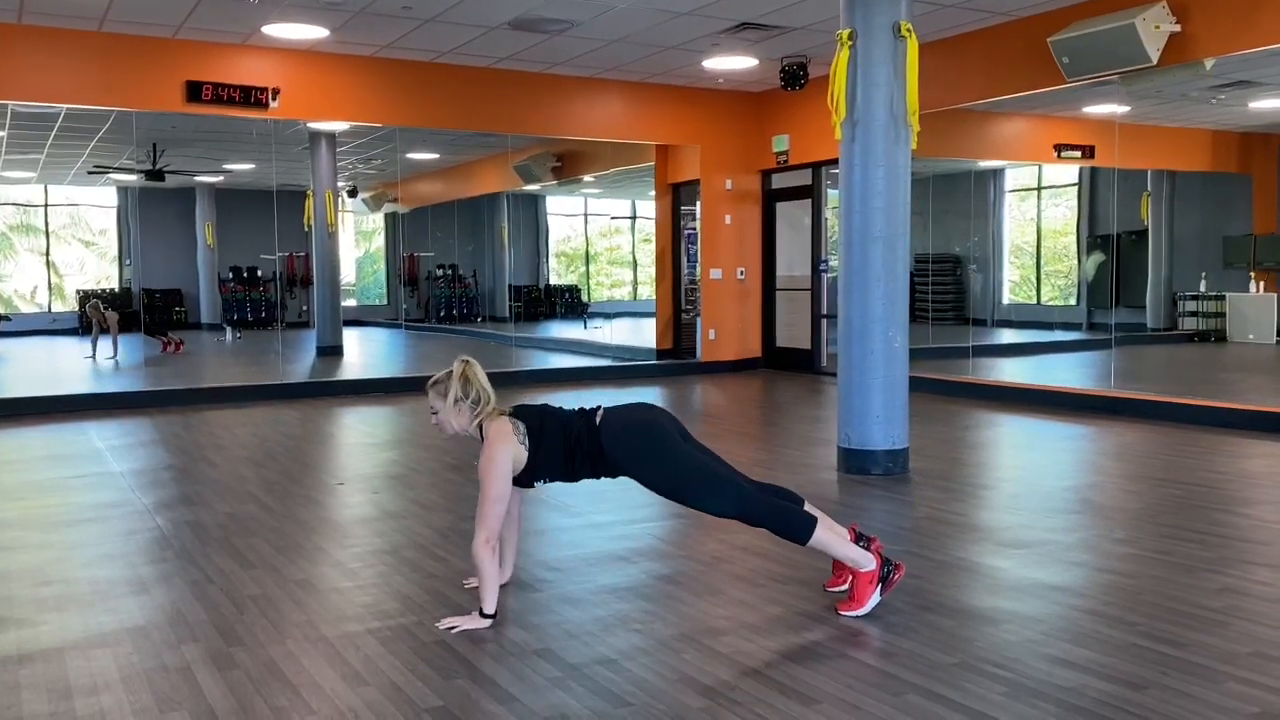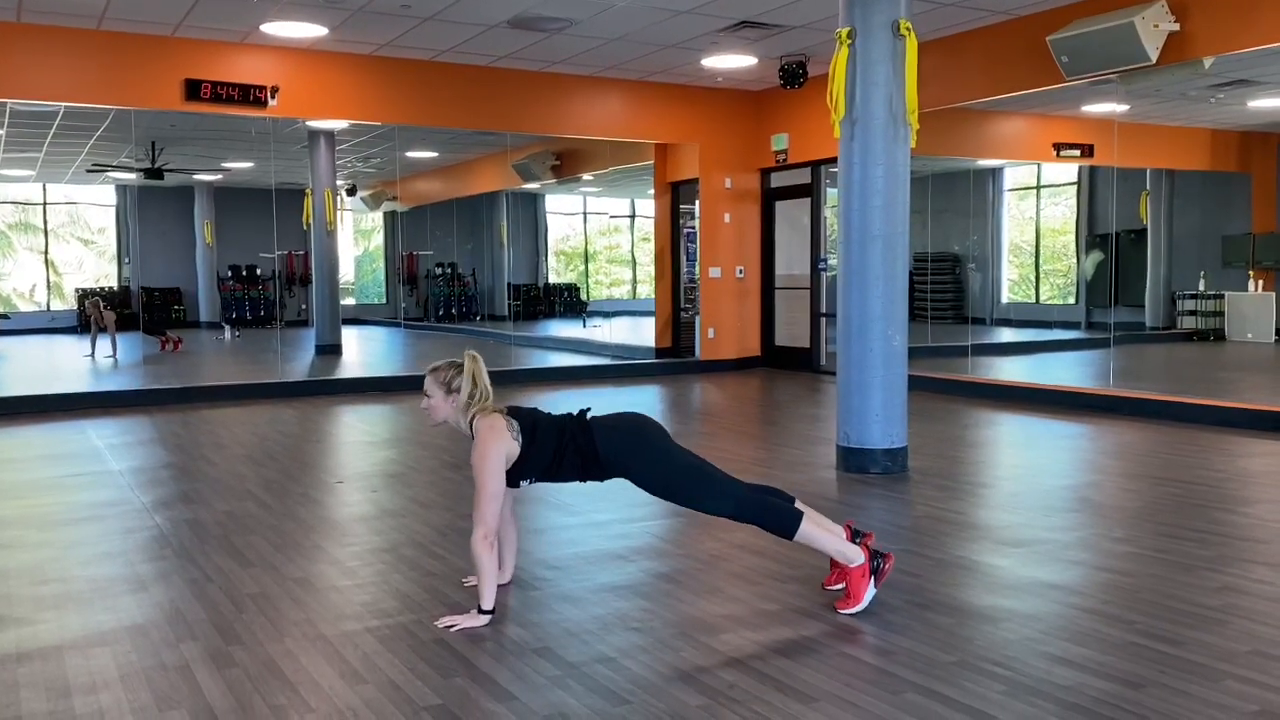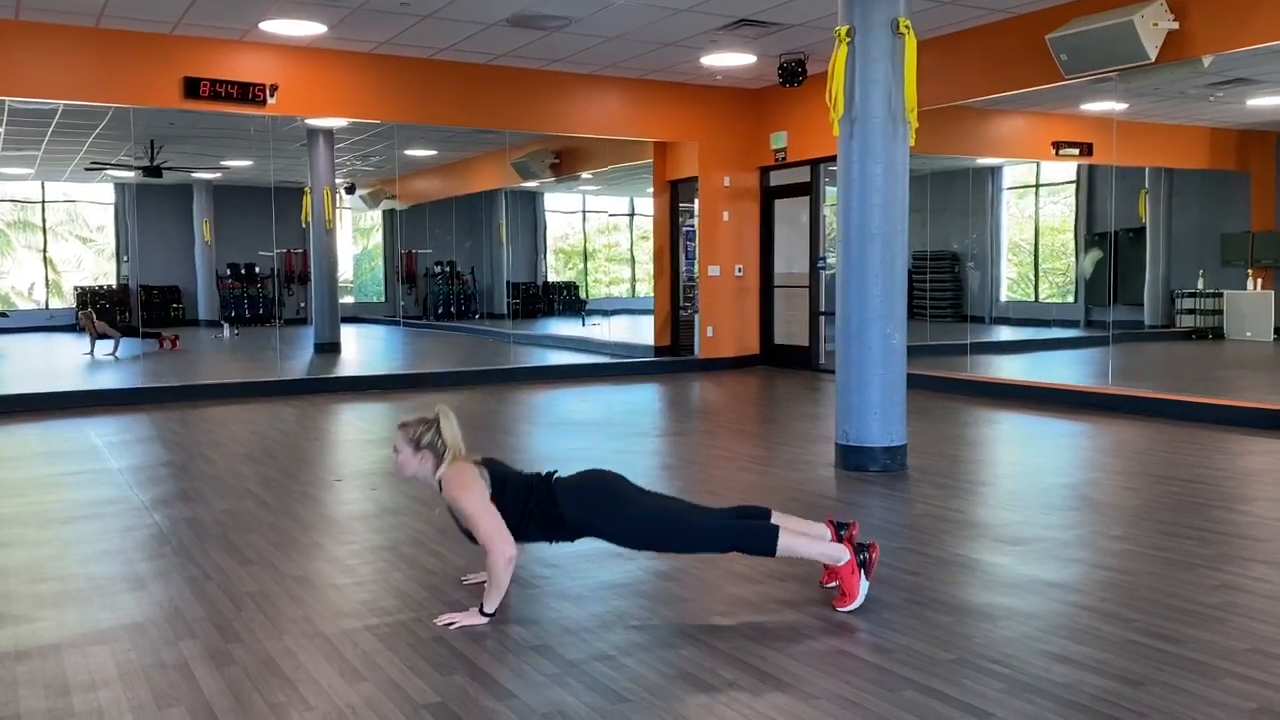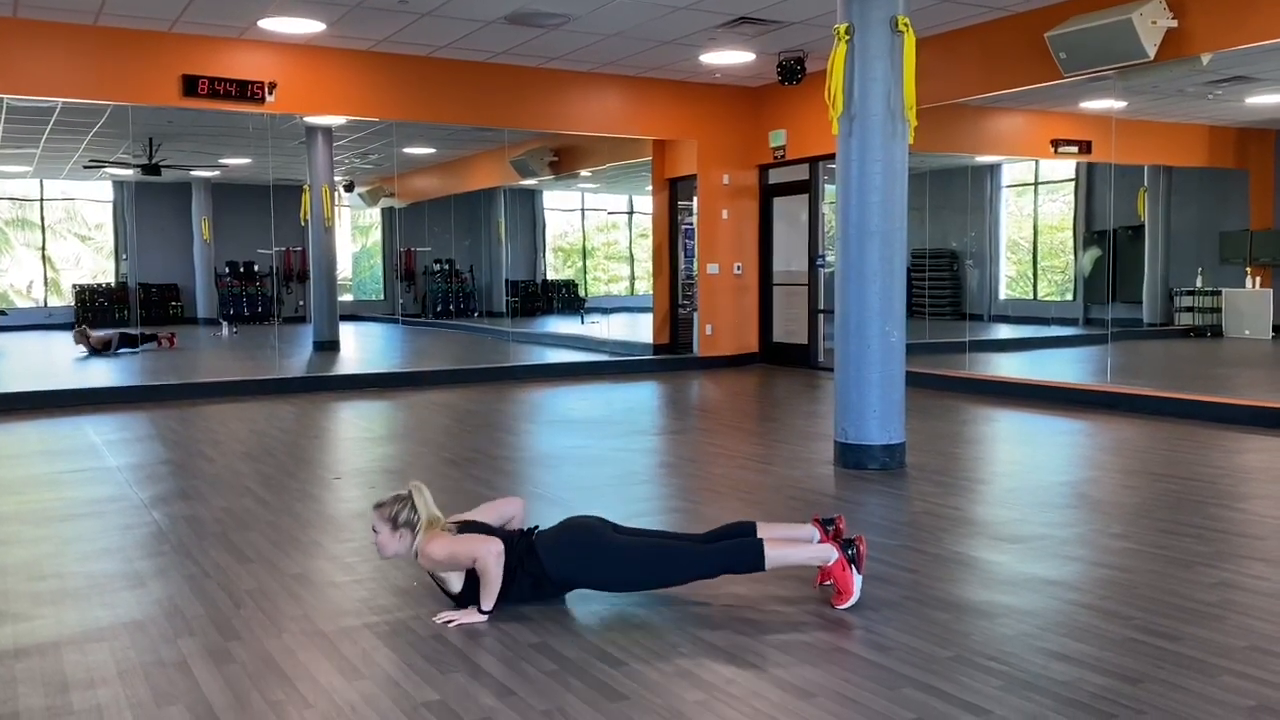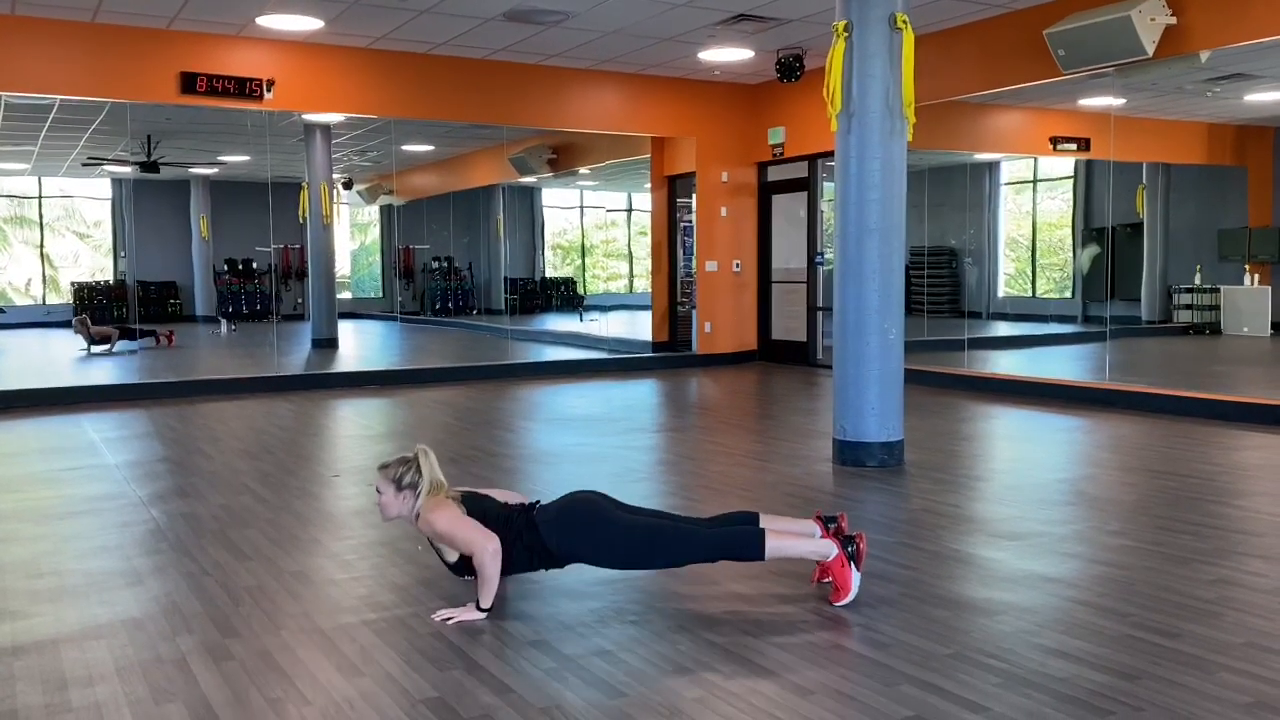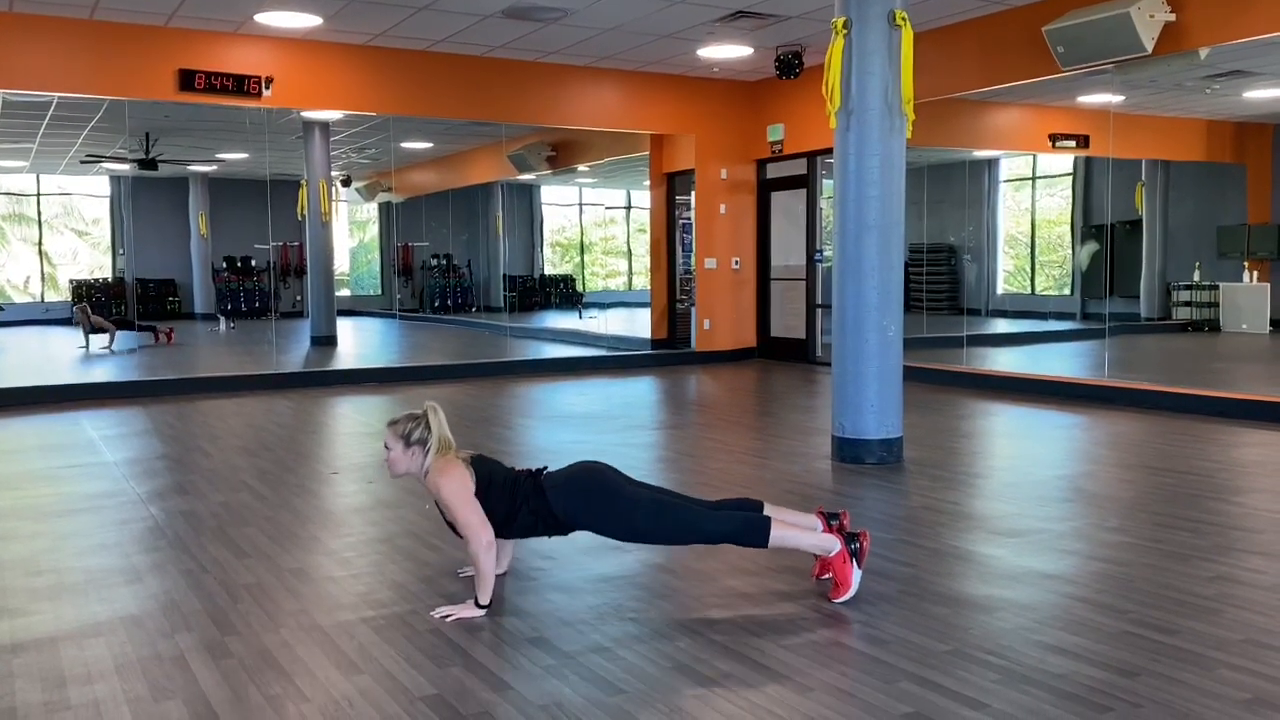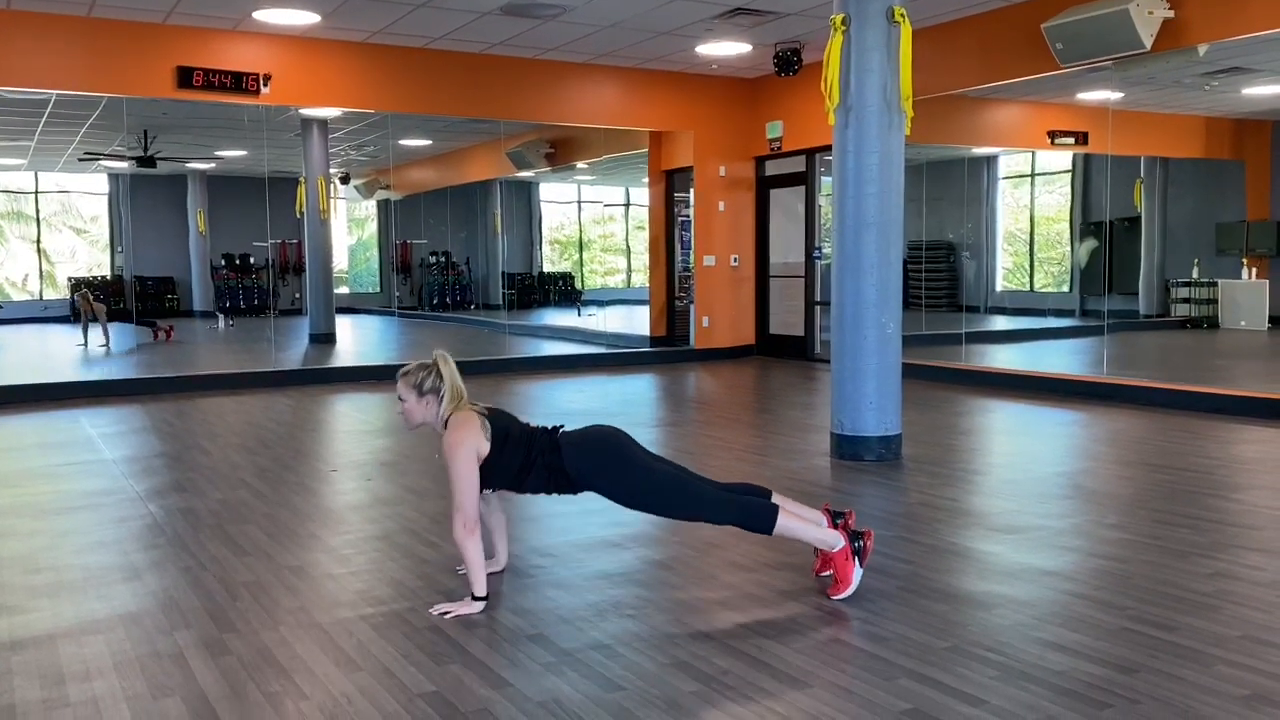
dt=0.3s
person 1, frame 1
left shoulder: (496, 445)
right shoulder: (502, 423)
left elbow: (485, 536)
right elbow: (511, 504)
left wrist: (485, 613)
right wrist: (503, 572)
left hip: (633, 445)
right hip: (638, 426)
left knee: (744, 504)
right knee: (745, 490)
left ankle: (868, 564)
right ankle: (851, 540)
person 1, frame 2
left shoulder: (487, 440)
right shoulder: (491, 422)
left elbow: (483, 533)
right elbow: (504, 505)
left wrist: (484, 610)
right wrist: (505, 571)
left hip: (623, 448)
right hip: (624, 436)
left knee: (736, 501)
right knee: (737, 494)
left ankle: (858, 560)
right ankle: (846, 536)
person 1, frame 3
left shoulder: (456, 487)
right shoulder: (463, 470)
left elbow: (500, 547)
left wrist: (484, 611)
right wrist: (500, 570)
left hip: (590, 508)
right hip: (591, 495)
left knee: (717, 534)
right knee: (718, 520)
left ankle: (845, 555)
right ankle: (831, 531)
person 1, frame 4
left shoulder: (433, 550)
right shoulder: (447, 527)
left elbow: (491, 551)
right elbow: (513, 505)
left wrist: (482, 608)
left hip: (573, 560)
right hip: (575, 539)
left knee: (705, 560)
right knee: (703, 545)
left ankle: (832, 553)
right ankle: (819, 530)
person 1, frame 5
left shoulder: (433, 518)
right shoulder: (447, 499)
left elbow: (489, 547)
left wrist: (481, 606)
right wrist: (496, 568)
left hip: (574, 533)
right hip: (576, 514)
left knee: (705, 544)
right knee: (704, 528)
left ankle: (833, 550)
right ankle: (820, 527)
person 1, frame 6
left shoulder: (441, 479)
right shoulder: (455, 463)
left elbow: (482, 538)
left wrist: (480, 602)
right wrist: (500, 562)
left hip: (580, 502)
right hip: (584, 485)
left knee: (710, 526)
right knee: (711, 513)
left ankle: (835, 547)
right ankle: (824, 522)
person 1, frame 7
left shoulder: (458, 436)
right shoulder: (468, 418)
left elbow: (465, 523)
right elbow: (489, 493)
left wrist: (477, 598)
right wrist: (500, 558)
left hip: (595, 463)
right hip: (597, 447)
left knee: (716, 506)
right knee: (716, 494)
left ankle: (840, 543)
right ankle: (829, 521)
